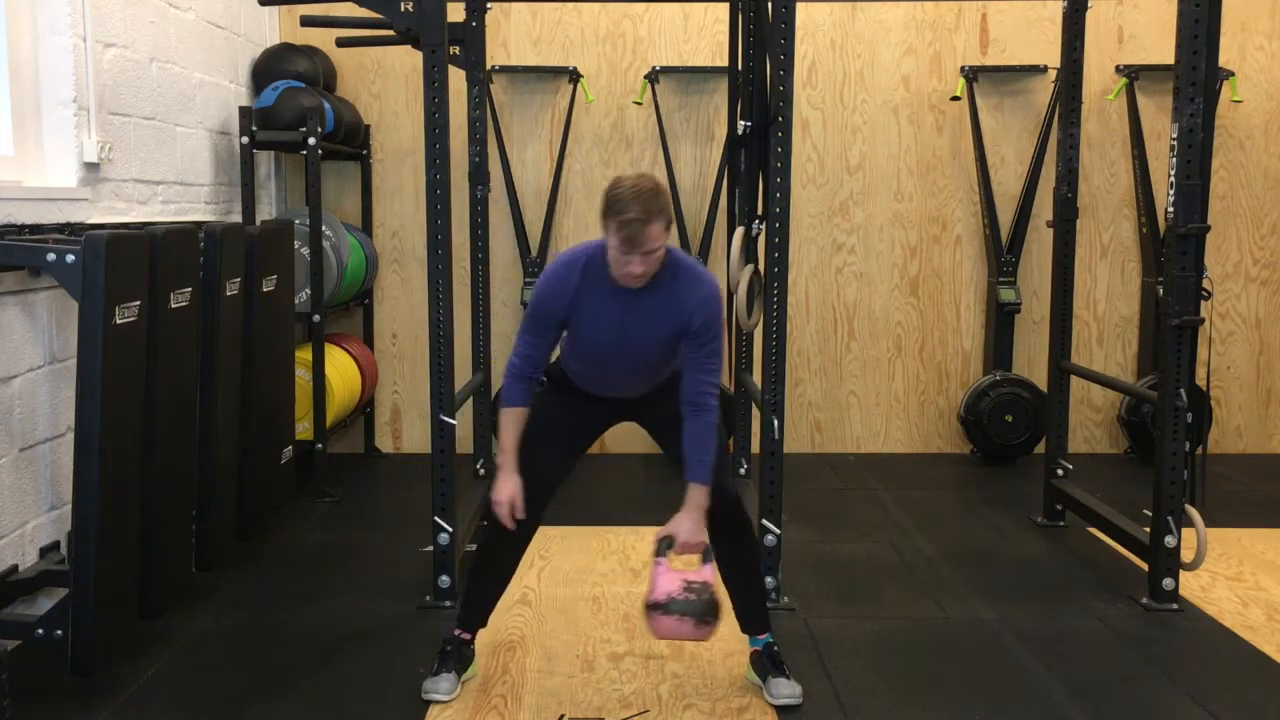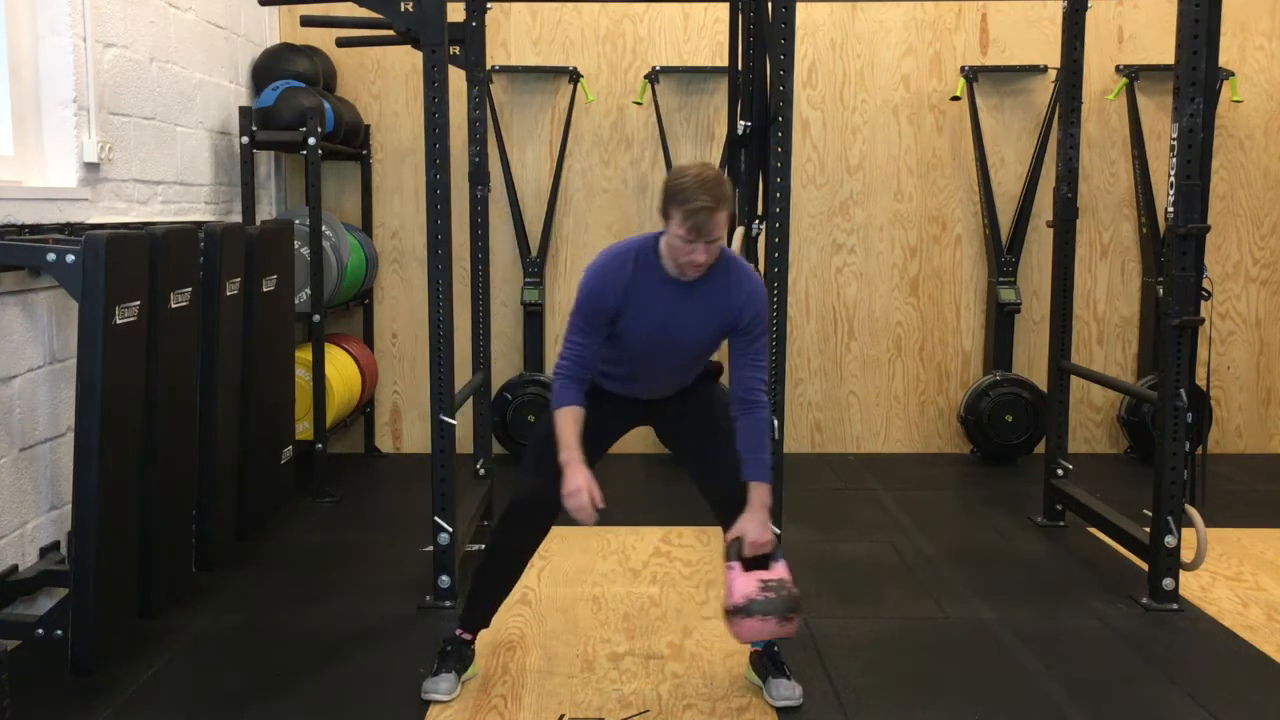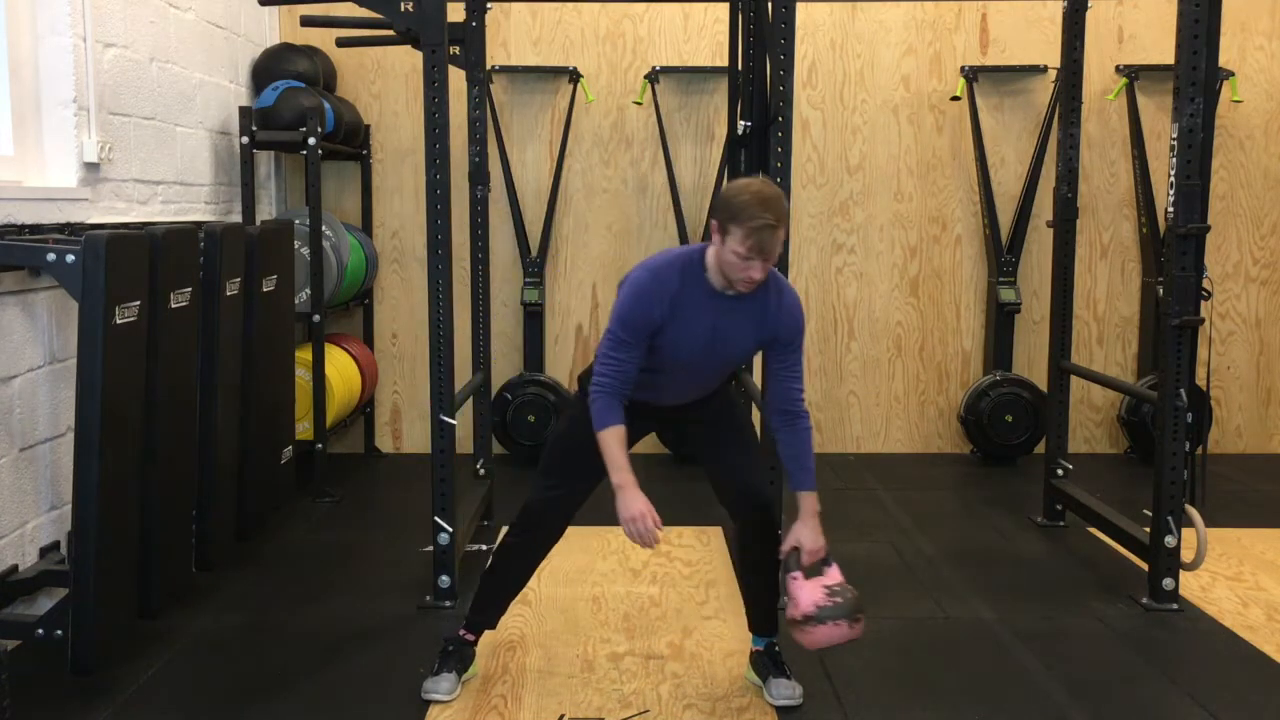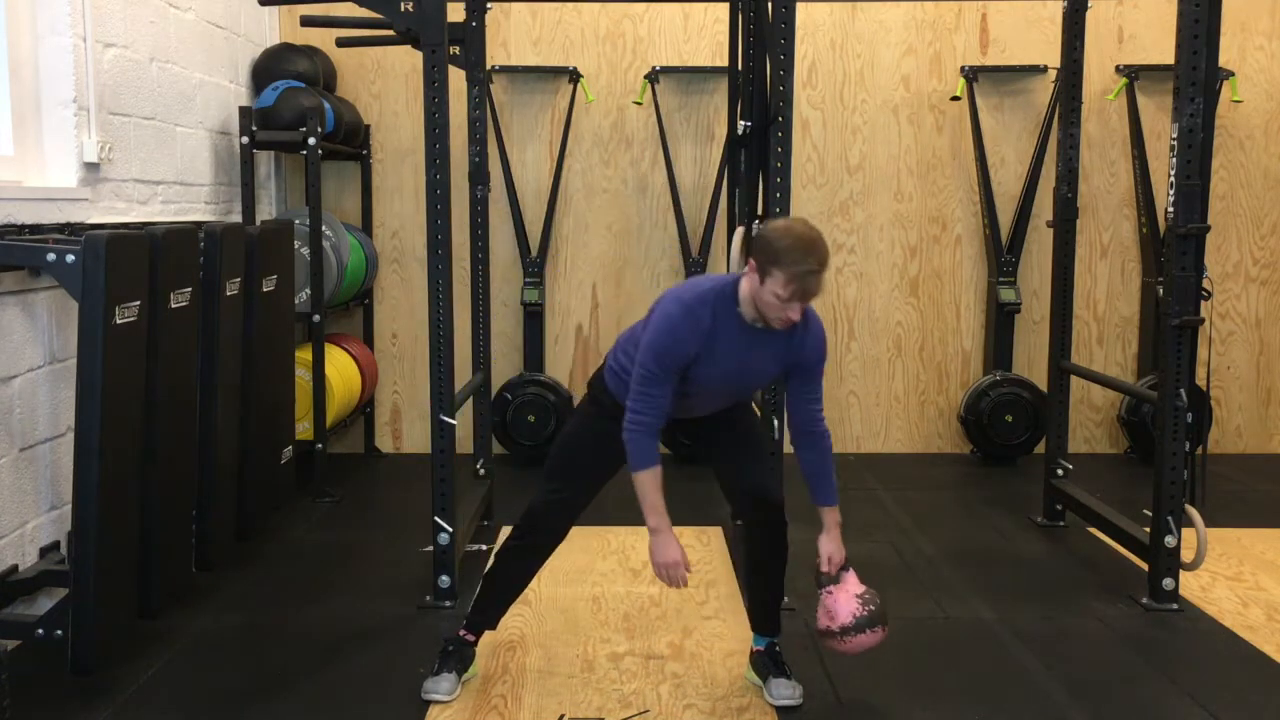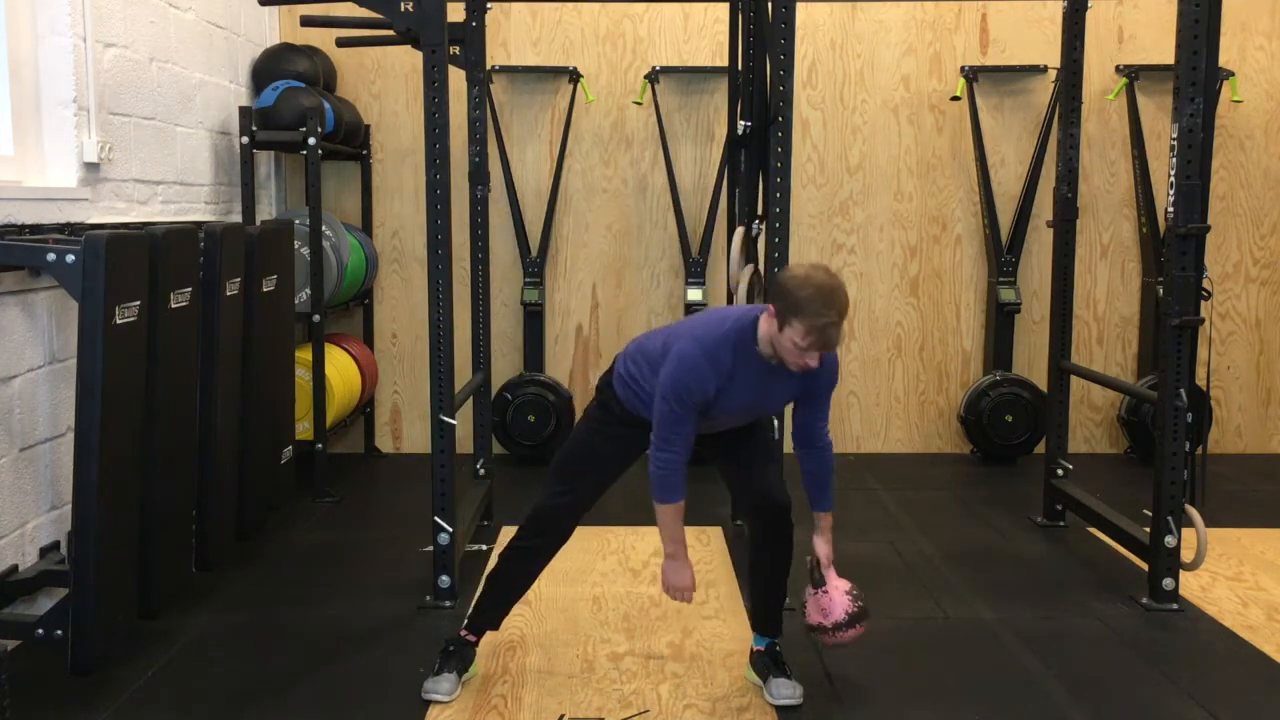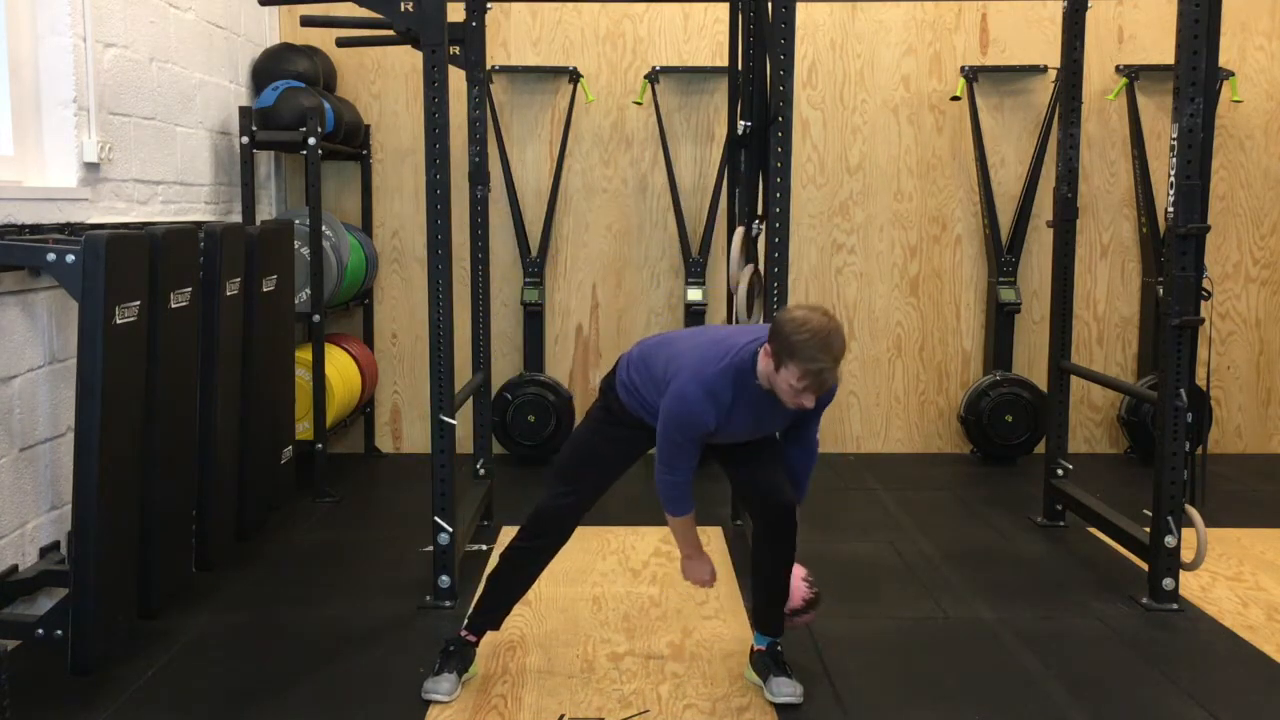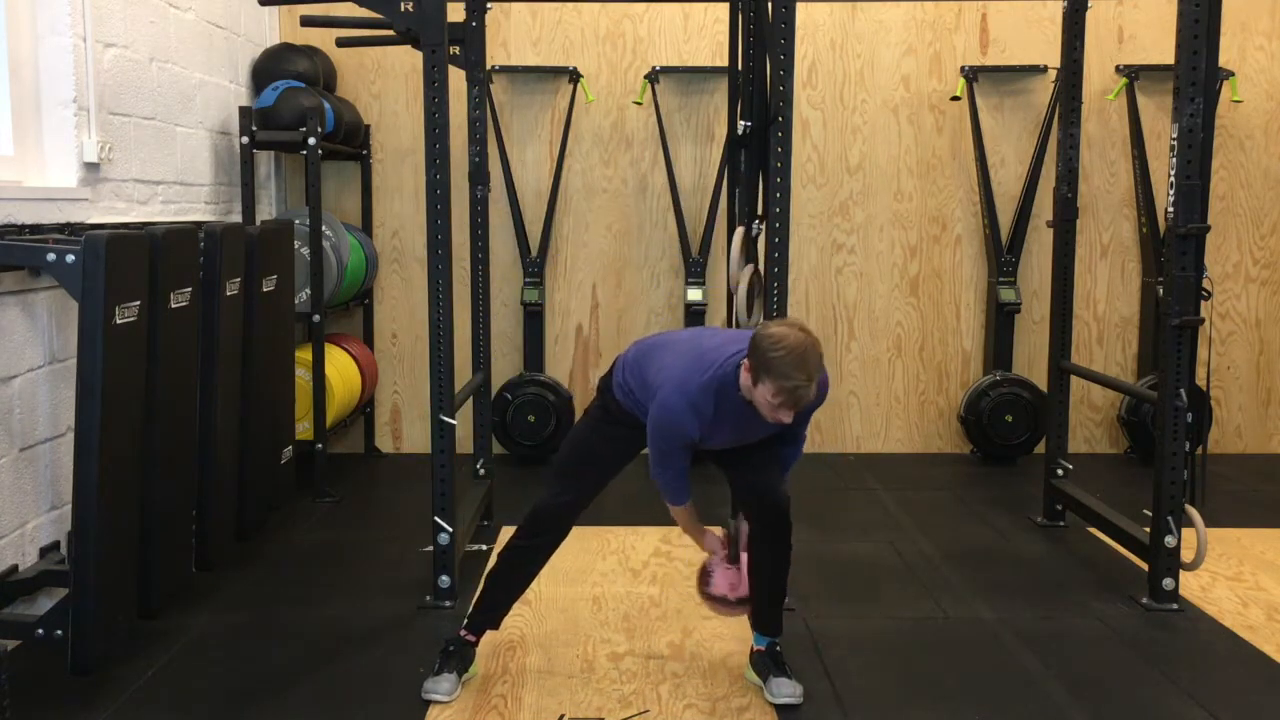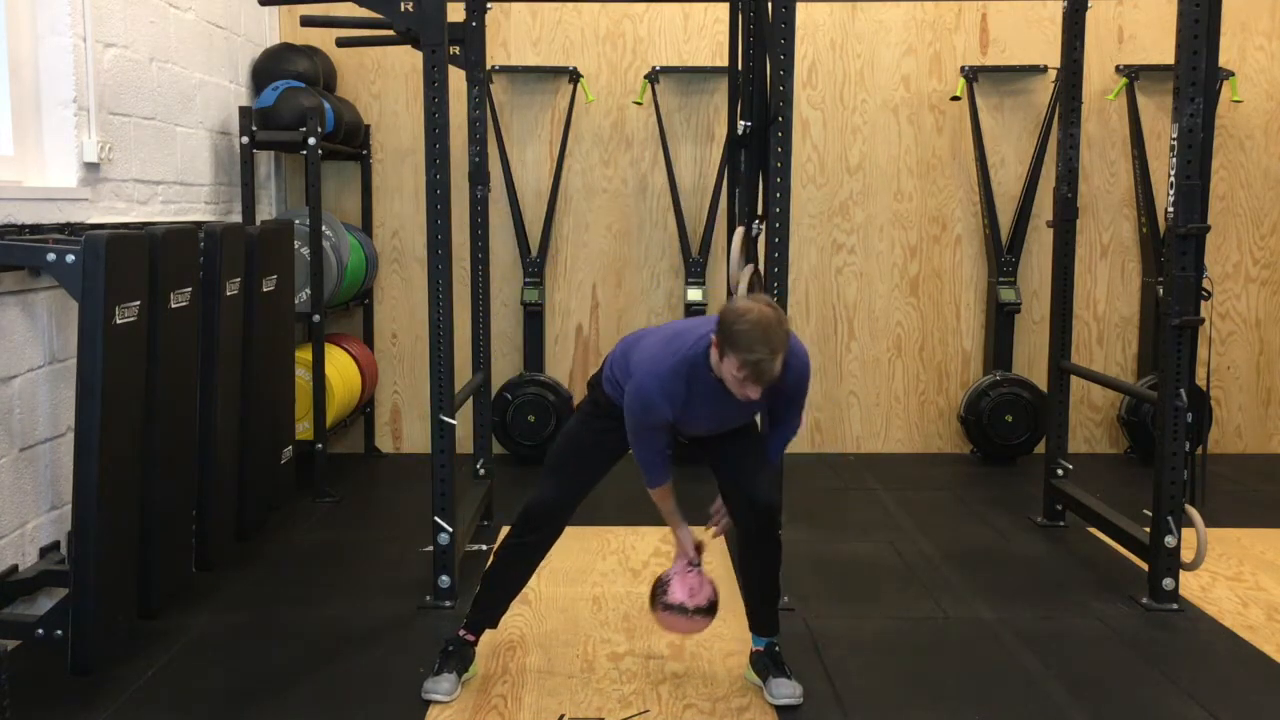
dt=0.2s
person 1, frame 1
left shoulder: (697, 292)
right shoulder: (565, 275)
left elbow: (701, 403)
right elbow: (523, 371)
left wrist: (695, 508)
right wrist: (507, 467)
left hip: (667, 390)
right hip: (579, 390)
left knee: (725, 505)
right knee: (514, 505)
left ankle: (762, 646)
right ankle: (461, 641)
person 1, frame 2
left shoulder: (743, 289)
right shoulder: (614, 270)
left elbow: (750, 401)
right elbow: (570, 373)
left wrist: (759, 505)
right wrist: (572, 465)
left hip: (686, 394)
right hip: (603, 391)
left knee: (739, 505)
right knee: (531, 505)
left ankle: (762, 648)
right ankle: (463, 640)
person 1, frame 3
left shoulder: (780, 305)
right shoulder: (652, 283)
left elbow: (788, 410)
right elbow: (606, 391)
left wrist: (808, 514)
right wrist: (625, 489)
left hip: (703, 401)
right hip: (619, 391)
left knee: (756, 503)
right knee: (545, 511)
left ankle: (764, 649)
right ankle: (465, 641)
person 1, frame 4
left shoulder: (805, 334)
right shoulder: (683, 314)
left elbow: (809, 428)
right elbow: (640, 426)
left wrist: (831, 527)
right wrist: (659, 531)
left hip: (716, 409)
right hip: (624, 398)
left knee: (765, 504)
right knee: (551, 512)
left ankle: (765, 650)
right ankle: (465, 642)
person 1, frame 5
left shoulder: (819, 360)
right shoulder: (701, 351)
left elbow: (813, 443)
right elbow: (667, 459)
left wrist: (822, 531)
right wrist: (675, 557)
right hip: (631, 402)
left knee: (772, 508)
right knee: (556, 512)
left ankle: (765, 649)
right ankle: (466, 642)
person 1, frame 6
left shoulder: (816, 376)
right shoulder: (701, 384)
left elbow: (800, 445)
right elbow: (674, 482)
left wrist: (788, 501)
right wrist: (691, 554)
right hip: (636, 400)
left knee: (776, 509)
right knee: (557, 512)
left ankle: (766, 649)
right ankle: (466, 642)
person 1, frame 7
left shoulder: (809, 380)
right shoulder: (683, 396)
left elbow: (790, 441)
right elbow: (671, 481)
left wrist: (759, 499)
right wrist: (699, 535)
right hip: (632, 399)
left knee: (772, 511)
right knee: (554, 511)
left ankle: (766, 649)
right ankle: (465, 642)
person 1, frame 8
left shoulder: (791, 359)
right shoulder: (657, 374)
left elbow: (784, 425)
right elbow: (652, 461)
left wrist: (735, 494)
right wrist: (677, 527)
right hip: (621, 397)
left knee: (760, 510)
right knee: (546, 508)
left ankle: (765, 650)
right ankle: (465, 642)
